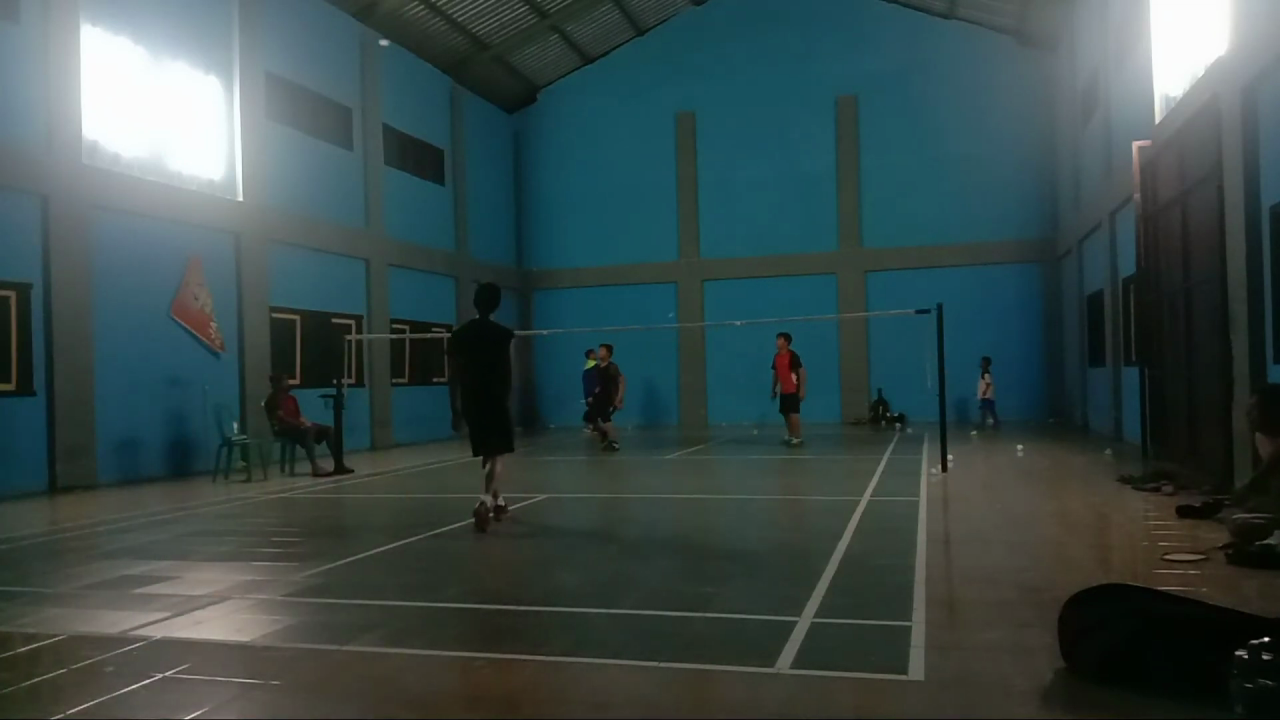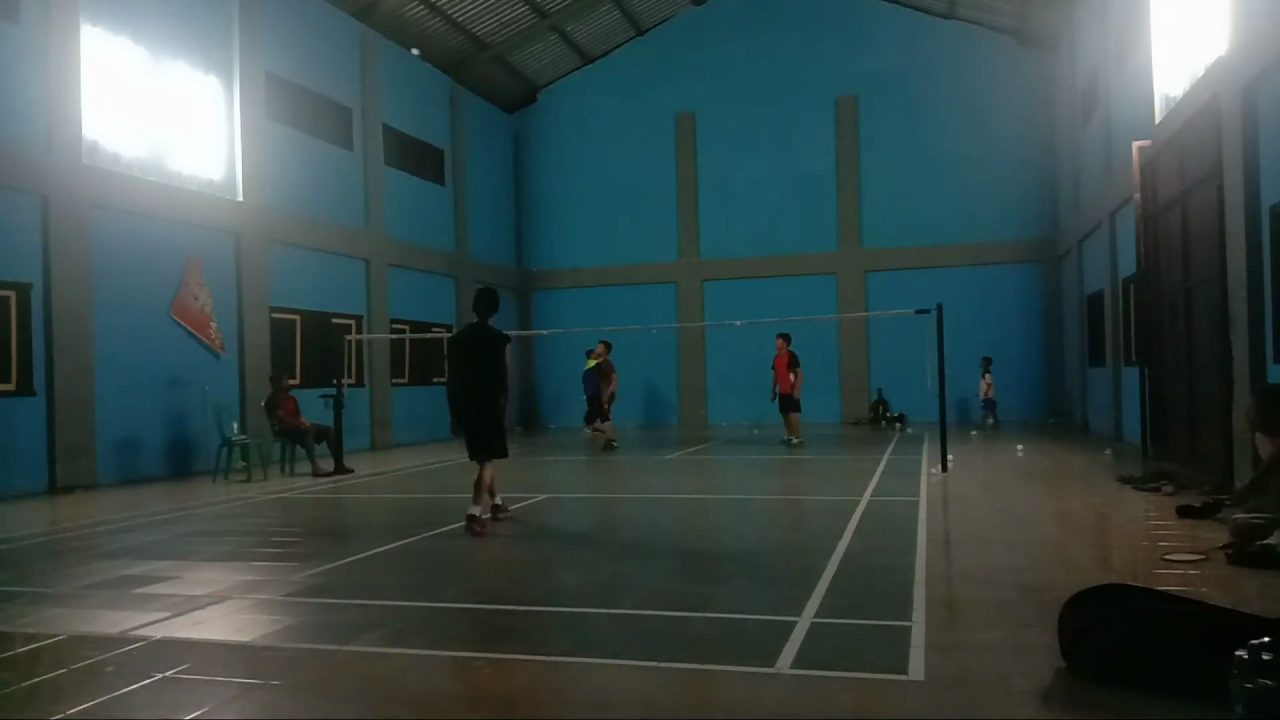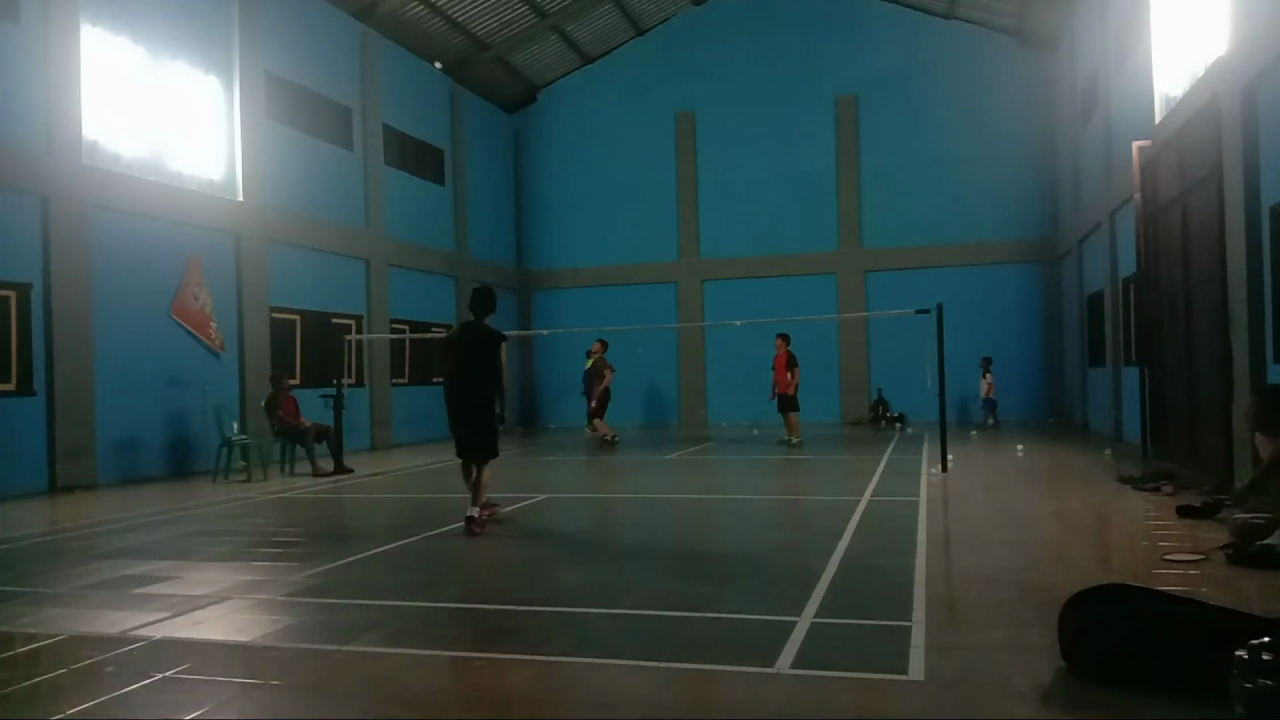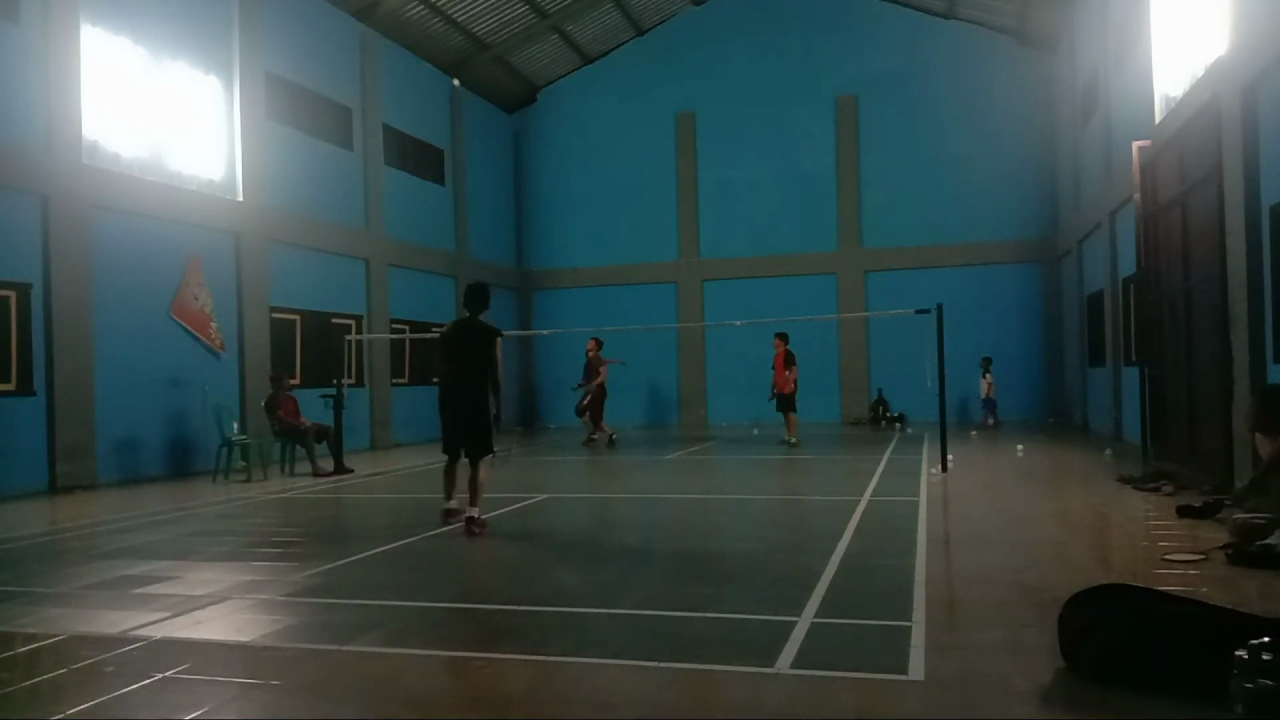
dt=0.1s
person 1, frame 1
left shoulder: (459, 335)
right shoulder: (504, 335)
left elbow: (454, 376)
right elbow: (508, 374)
left wrist: (455, 408)
right wrist: (506, 400)
left hip: (471, 404)
right hip: (495, 403)
left knee: (488, 454)
right knee: (495, 455)
left ankle: (497, 503)
right ankle: (485, 501)
person 1, frame 2
left shoulder: (457, 338)
right shoulder: (500, 340)
left elbow: (452, 380)
right elbow: (504, 380)
left wrist: (454, 413)
right wrist: (503, 407)
left hip: (464, 408)
right hip: (488, 407)
left knee: (483, 458)
right knee: (487, 460)
left ankle: (496, 503)
right ankle: (474, 513)
person 1, frame 3
left shoulder: (454, 336)
right shoulder: (496, 339)
left elbow: (448, 375)
right elbow: (499, 379)
right wrist: (502, 409)
left hip: (457, 405)
right hip: (481, 406)
left knee: (468, 458)
right knee: (483, 462)
left ankle: (481, 503)
right ankle: (473, 515)
person 1, frame 4
left shoulder: (448, 333)
right shoulder: (491, 334)
left elbow: (443, 372)
right elbow: (495, 376)
right wrist: (498, 408)
left hip: (450, 402)
right hip: (476, 403)
left knee: (452, 457)
right knee: (477, 459)
left ankle: (449, 506)
right ankle: (472, 515)
